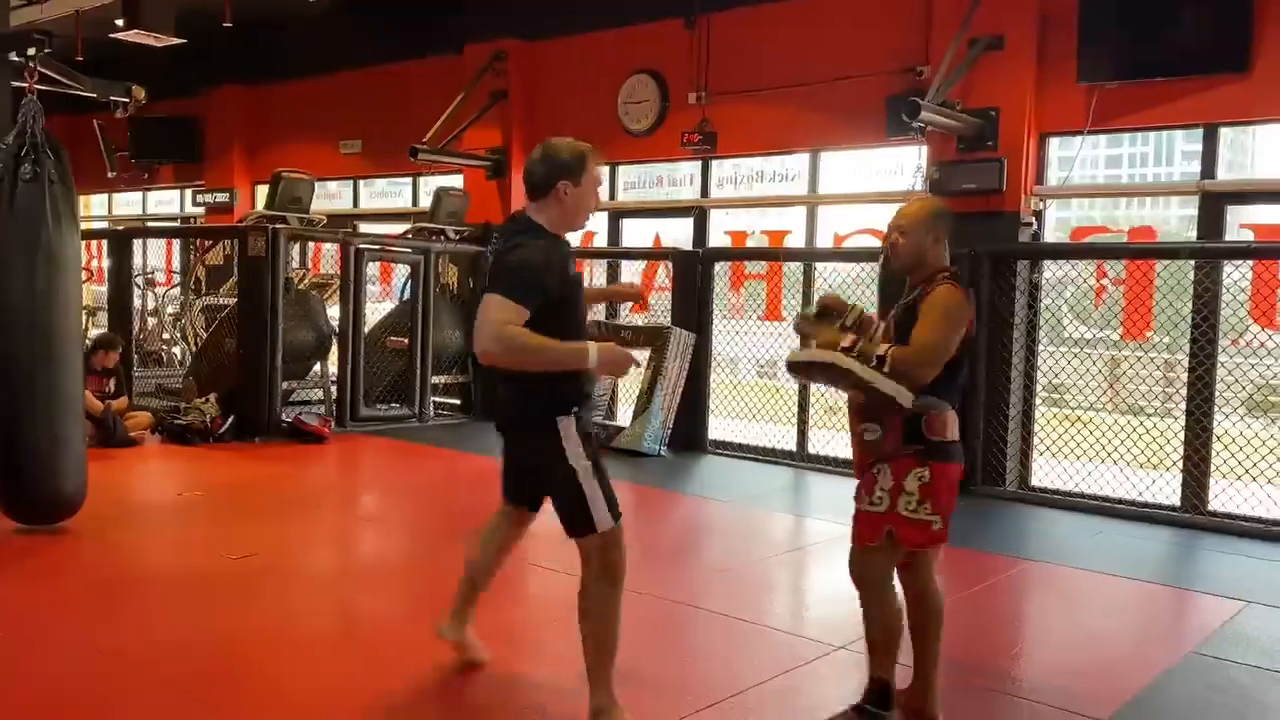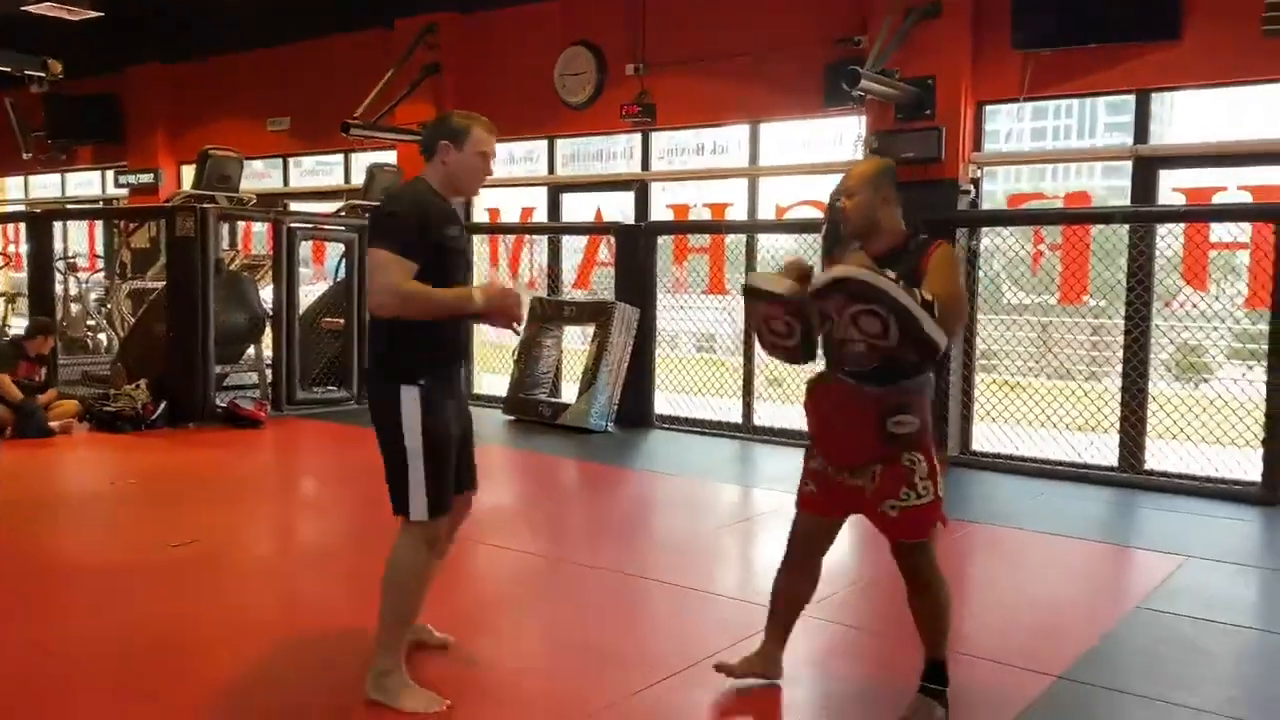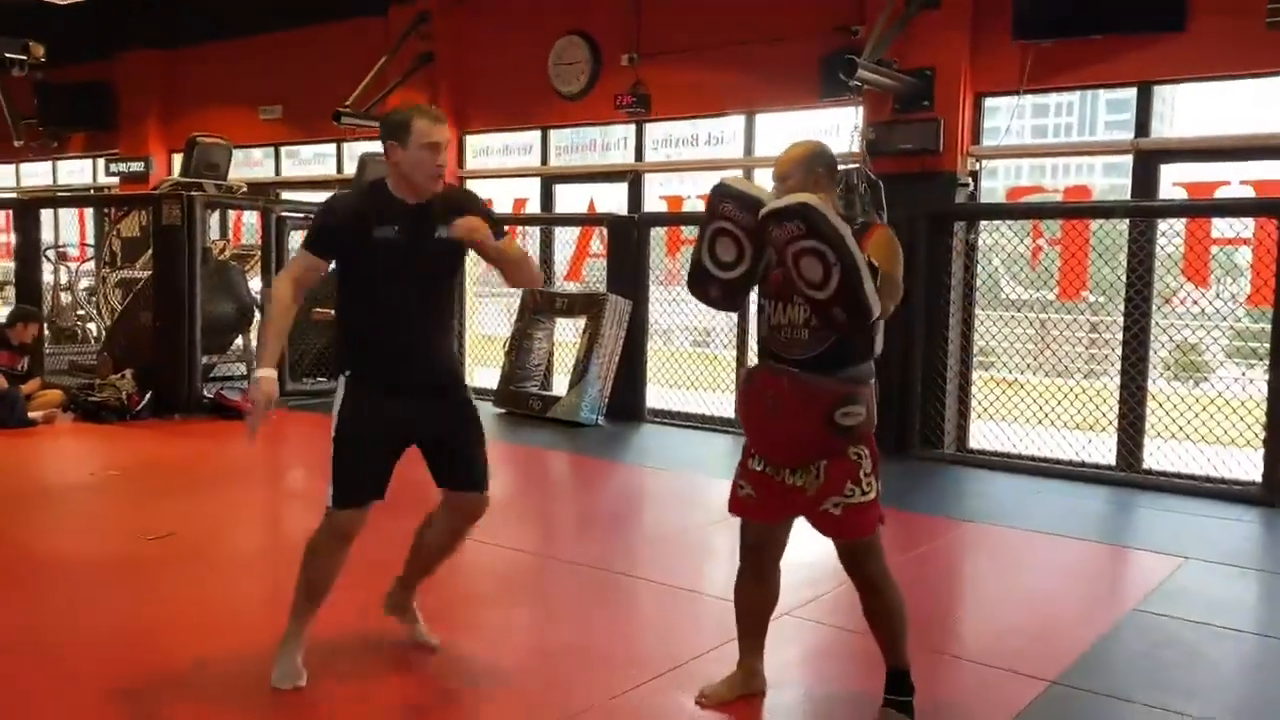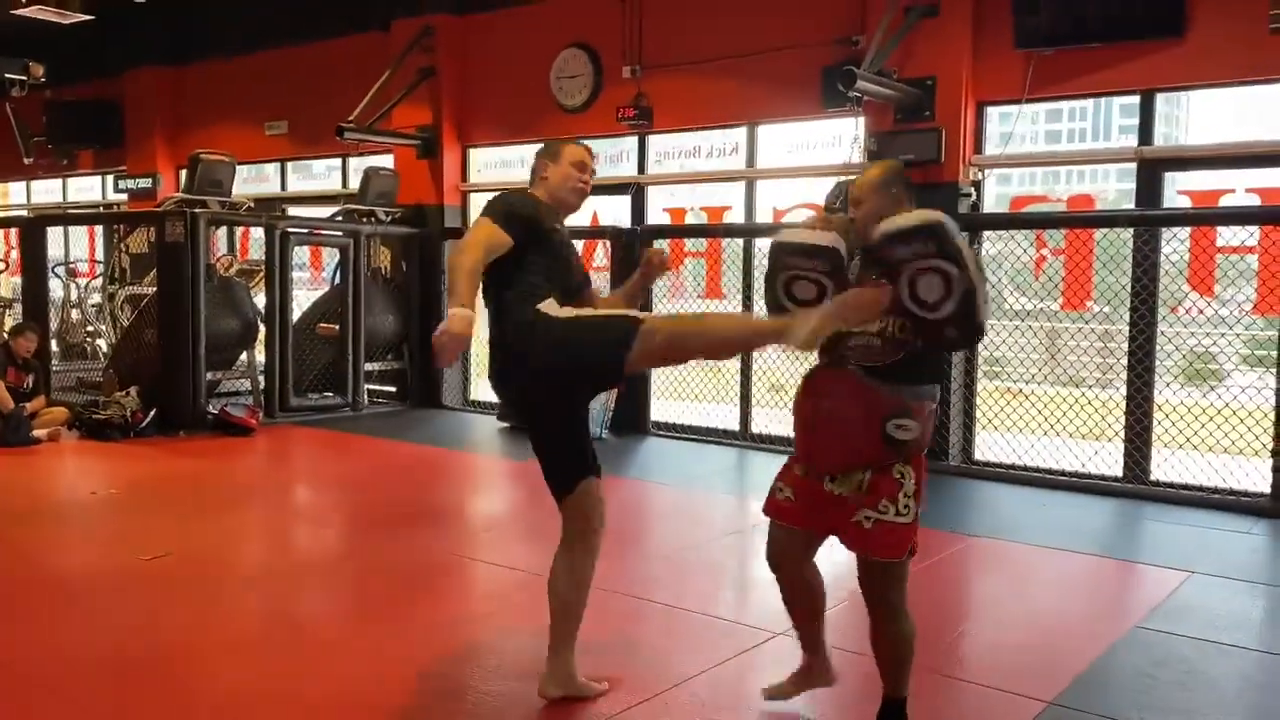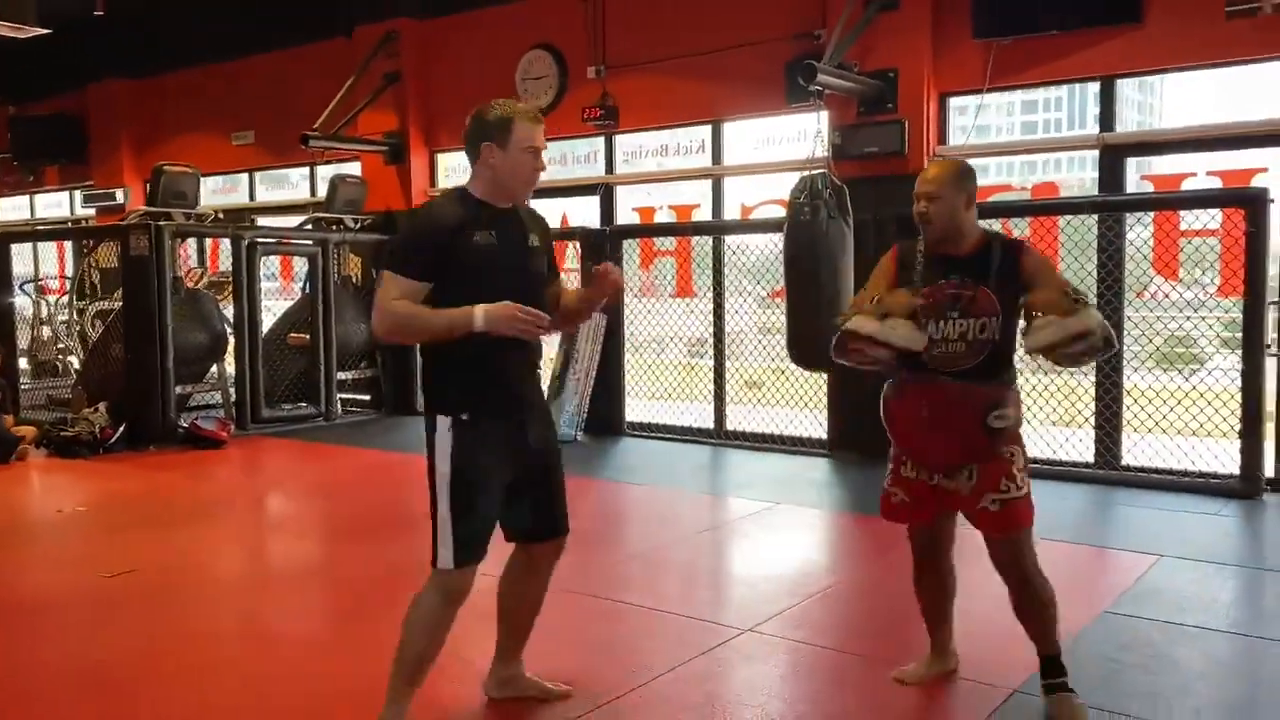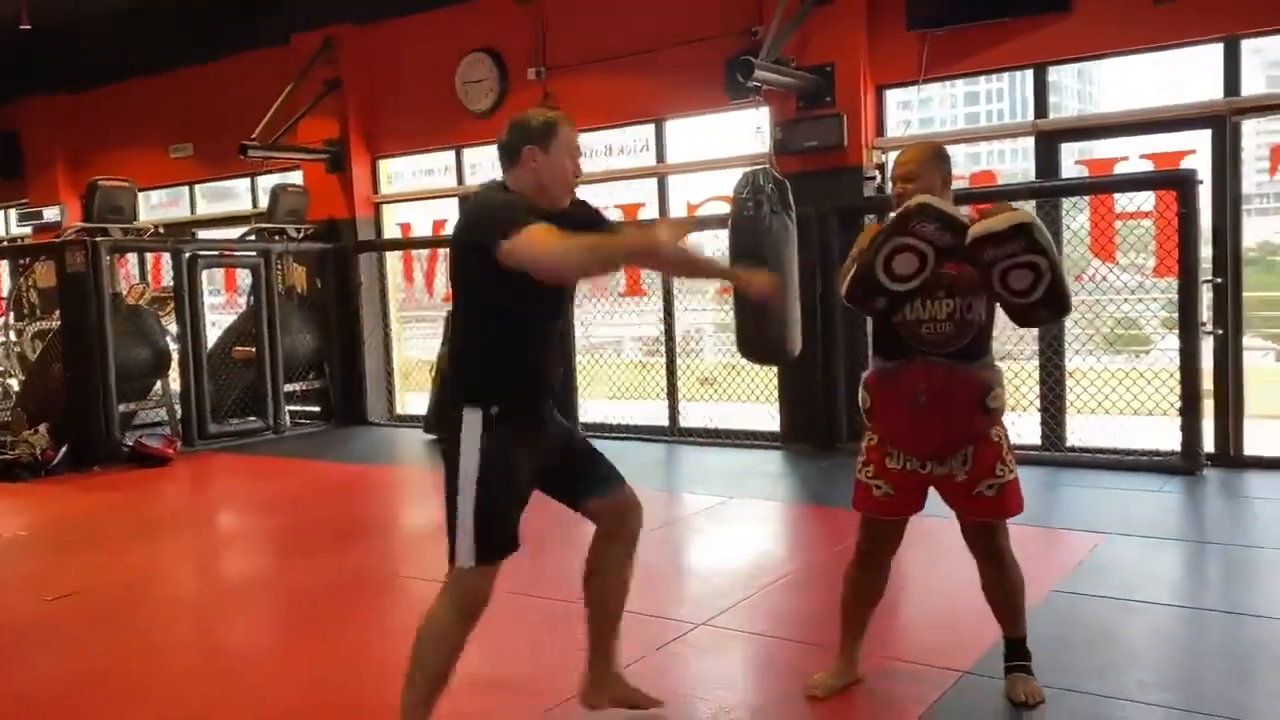
dt=0.7s
person 1, frame 1
left shoulder: (534, 233)
right shoulder: (534, 254)
right elbow: (492, 341)
left wrist: (602, 295)
right wrist: (590, 356)
left hip: (529, 403)
right hip: (548, 412)
left knee: (513, 512)
right knee: (605, 552)
left ankle: (458, 623)
person 1, frame 2
left shoulder: (447, 213)
right shoulder: (408, 208)
right elbow: (385, 296)
left wrist: (489, 307)
right wrist: (475, 299)
left hip: (441, 382)
right hip: (407, 386)
left knee: (455, 504)
right knee: (425, 524)
left ankle: (403, 621)
person 1, frame 3
left shoulder: (461, 205)
right shoulder: (350, 211)
left elbow: (530, 279)
right elbow: (289, 283)
left wrist: (492, 243)
right wrist: (266, 368)
left hip: (439, 384)
right hip: (370, 388)
left knee: (469, 502)
right knee: (344, 521)
left ankle: (402, 597)
right ankle: (293, 639)
person 1, frame 4
left shoulder: (563, 240)
right shoulder: (517, 208)
left elbow: (599, 314)
right elbow: (468, 252)
left wrist: (641, 279)
right wrist: (460, 310)
left hip: (529, 380)
right hip: (541, 335)
left knee: (585, 520)
right knee: (677, 333)
left ankle: (559, 671)
right ankle: (803, 326)
person 1, frame 5
left shoulder: (532, 225)
right shoulder: (435, 223)
left elbow: (554, 311)
right elbow: (385, 320)
left wrist: (593, 294)
right wrist: (479, 316)
left hip: (528, 414)
right hip: (464, 421)
left knee: (543, 545)
right knee: (455, 576)
person 1, frame 6
left shoulder: (565, 212)
right shoulder: (490, 209)
left elbow: (633, 246)
right elbow: (557, 262)
left wrist: (734, 275)
right wrist: (643, 245)
left hip: (529, 408)
right hip: (481, 415)
left knee: (619, 511)
right knee: (472, 583)
person 2, frame 1
left shoulder: (945, 297)
right shoulder: (921, 292)
left elbow: (917, 366)
right elbow: (895, 350)
right wrist: (859, 328)
left hip: (913, 455)
right hip: (910, 452)
left knee: (870, 570)
right knee: (913, 572)
person 2, frame 2
left shoulder: (932, 257)
right shoulder: (840, 257)
left elbow: (945, 324)
left wrist: (878, 279)
left hip: (897, 436)
right hip: (836, 427)
left knee: (916, 558)
right knee: (803, 543)
right ankle: (769, 654)
person 2, frame 3
left shoulder: (871, 237)
right shoulder: (773, 239)
left elbow: (876, 303)
left hip: (837, 426)
right hip: (774, 420)
left knee: (864, 562)
right knee: (757, 549)
right ankle: (749, 669)
person 2, frame 4
right shoulder: (848, 260)
right wrist: (805, 247)
left hip: (888, 448)
right hip: (825, 433)
left knee: (882, 588)
right knee: (785, 553)
right ankle: (815, 662)
person 2, frame 5
left shoulder: (1015, 259)
right shoulder: (900, 261)
left elbow: (1080, 318)
right elbow: (849, 335)
left wrist: (1060, 309)
right wrist: (882, 313)
left hip: (987, 436)
right hip: (918, 432)
left knee: (1016, 563)
right knee: (928, 552)
right ankle: (941, 653)
person 2, frame 6
right shoulder: (881, 236)
right elbow: (855, 288)
right wrist: (903, 232)
left hip: (970, 414)
right hip: (896, 416)
left knee: (990, 543)
right knee: (874, 541)
left ankle: (1018, 660)
right ankle: (846, 660)
